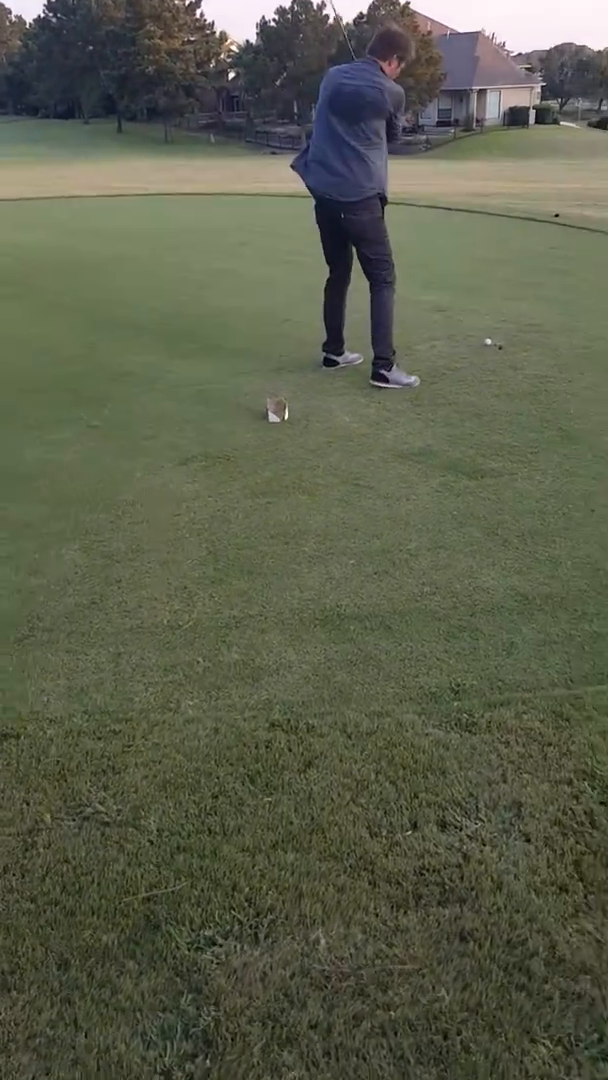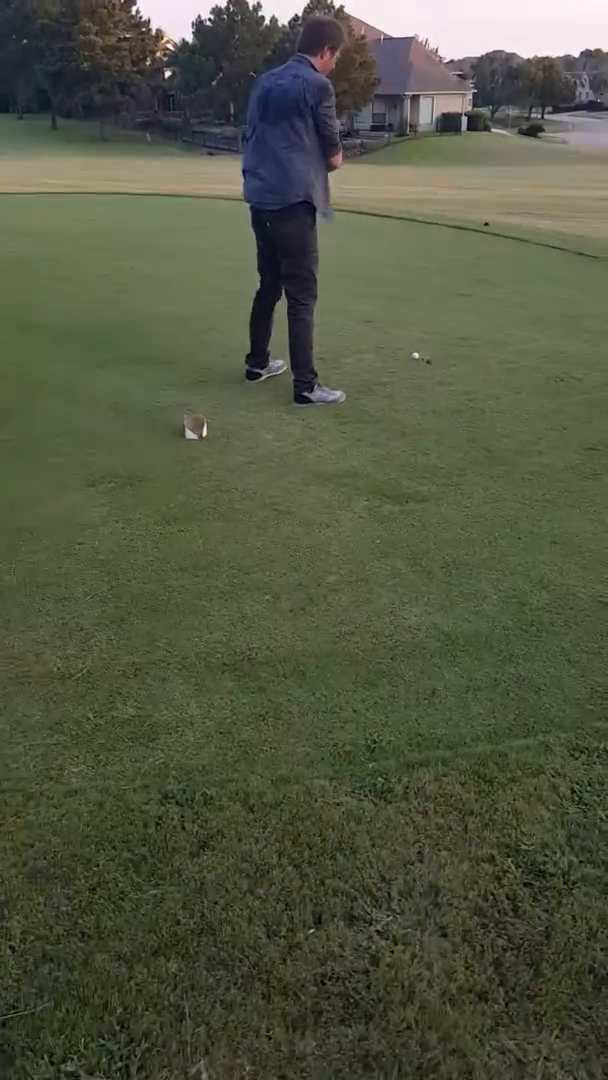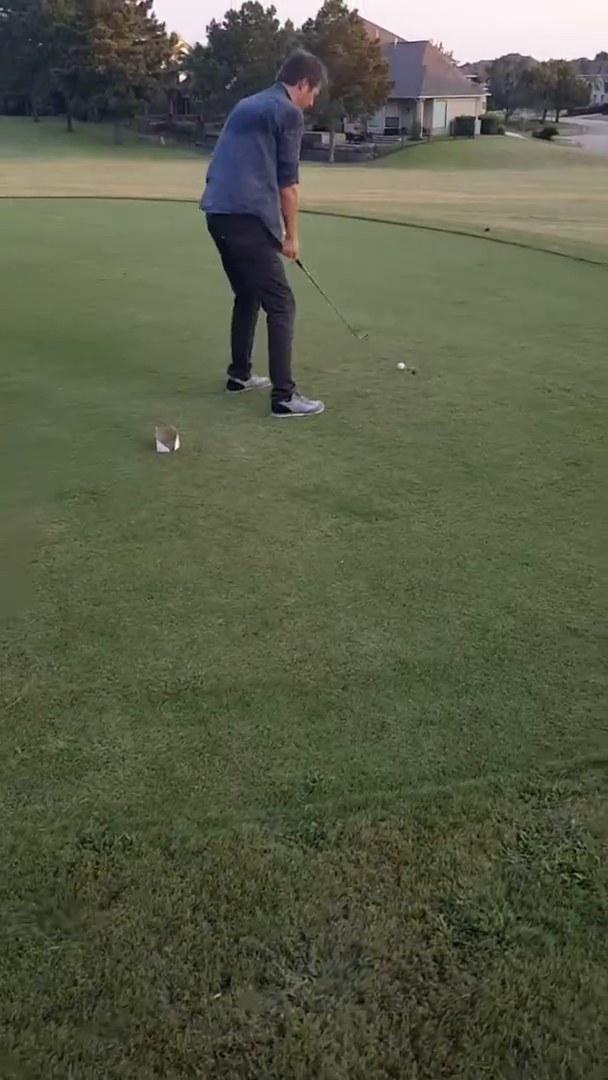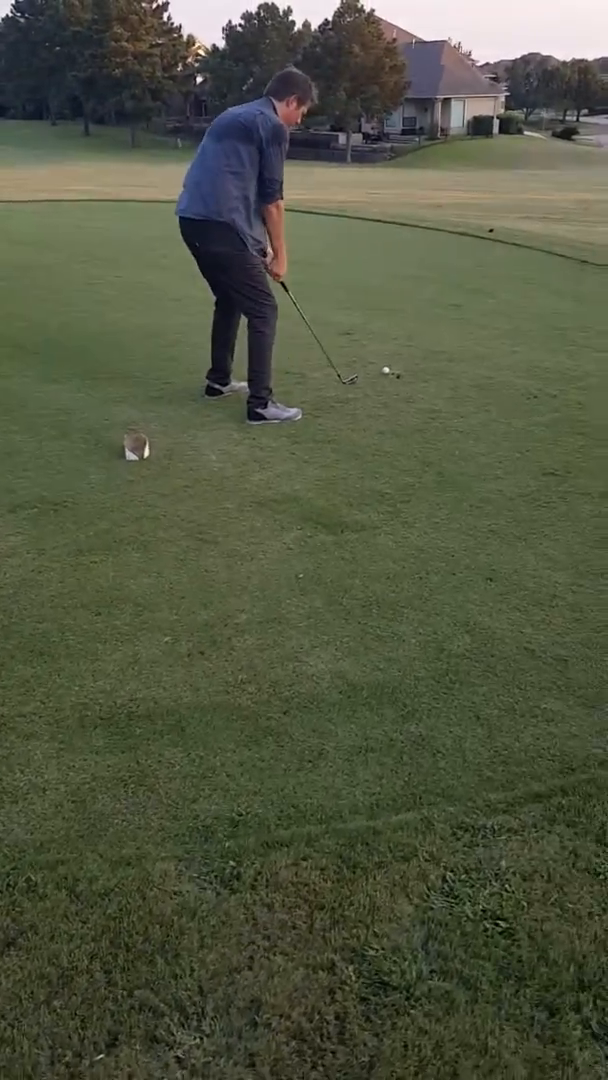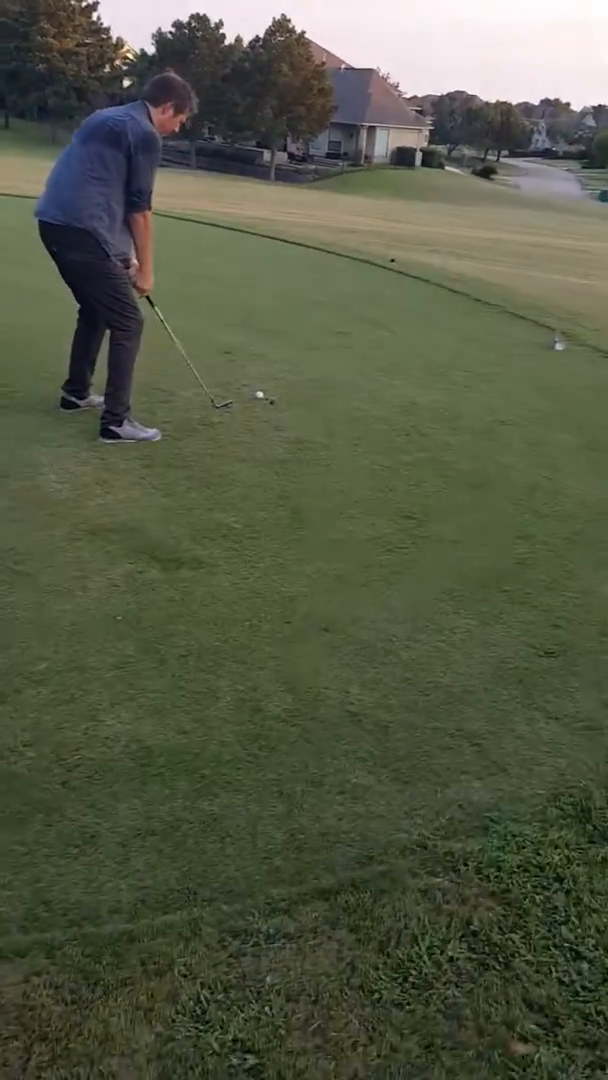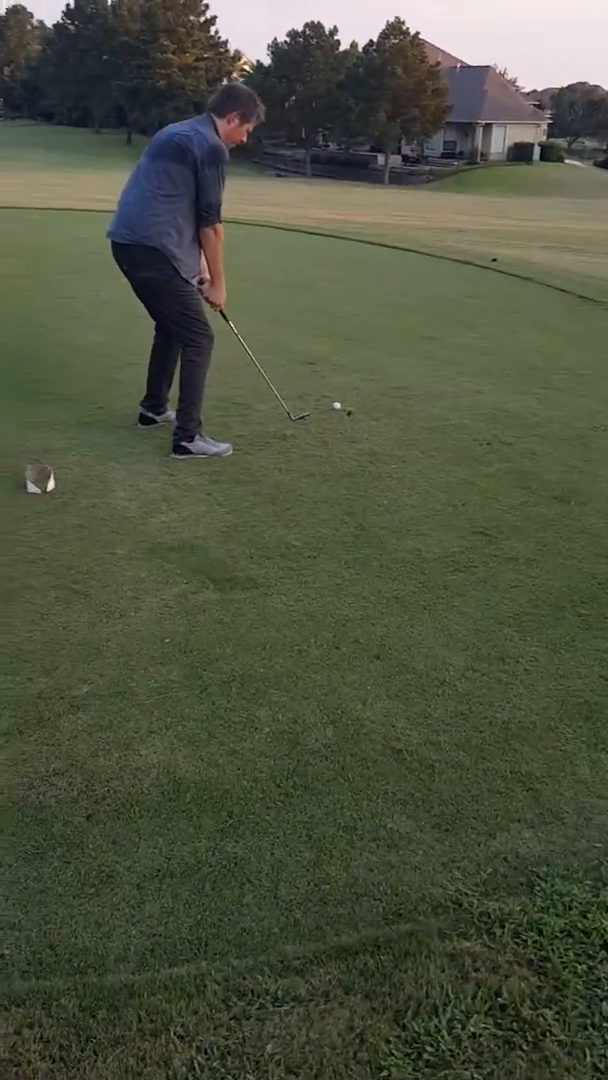
dt=0.5s
person 1, frame 1
left shoulder: (332, 77)
right shoulder: (391, 93)
left hip: (325, 194)
right hip: (361, 198)
left knee: (338, 274)
right knee: (382, 279)
left ankle: (334, 351)
right ankle: (384, 365)
person 1, frame 2
left shoulder: (265, 82)
right shoulder: (318, 86)
right elbow: (334, 158)
right wrist: (323, 160)
left hip: (261, 199)
right hip: (293, 202)
left knee: (269, 285)
right knee: (301, 295)
left ankle: (257, 362)
right ankle: (305, 385)
person 1, frame 3
left shoulder: (248, 105)
right shoulder: (288, 113)
right elbow: (287, 182)
left wrist: (276, 227)
right wrist: (291, 235)
left hip: (219, 211)
right hip: (245, 216)
left knee: (248, 295)
right knee: (280, 304)
left ankle: (240, 374)
right ankle: (284, 396)
person 1, frame 4
left shoulder: (235, 115)
right shoulder: (273, 127)
right elbow: (271, 198)
left wrist: (259, 243)
right wrist: (280, 254)
left hip: (193, 219)
right hip: (220, 224)
left knee: (229, 300)
right knee: (263, 310)
left ankle: (218, 379)
right ankle: (260, 403)
person 1, frame 5
left shoulder: (109, 117)
right shoulder: (145, 134)
right elbow: (139, 208)
left wrist: (125, 254)
right wrist: (145, 268)
left hip: (54, 222)
right hip: (81, 230)
left knee: (95, 309)
right knee: (127, 323)
left ankle: (76, 391)
right ankle: (116, 421)
person 1, frame 6
left shoulder: (177, 133)
right shoulder: (212, 147)
right elbow: (209, 222)
left wrist: (198, 267)
right wrist: (218, 282)
left hip: (128, 242)
right hip: (152, 249)
left knee: (171, 327)
right knee: (198, 339)
left ankle: (154, 407)
right ankle: (188, 436)
